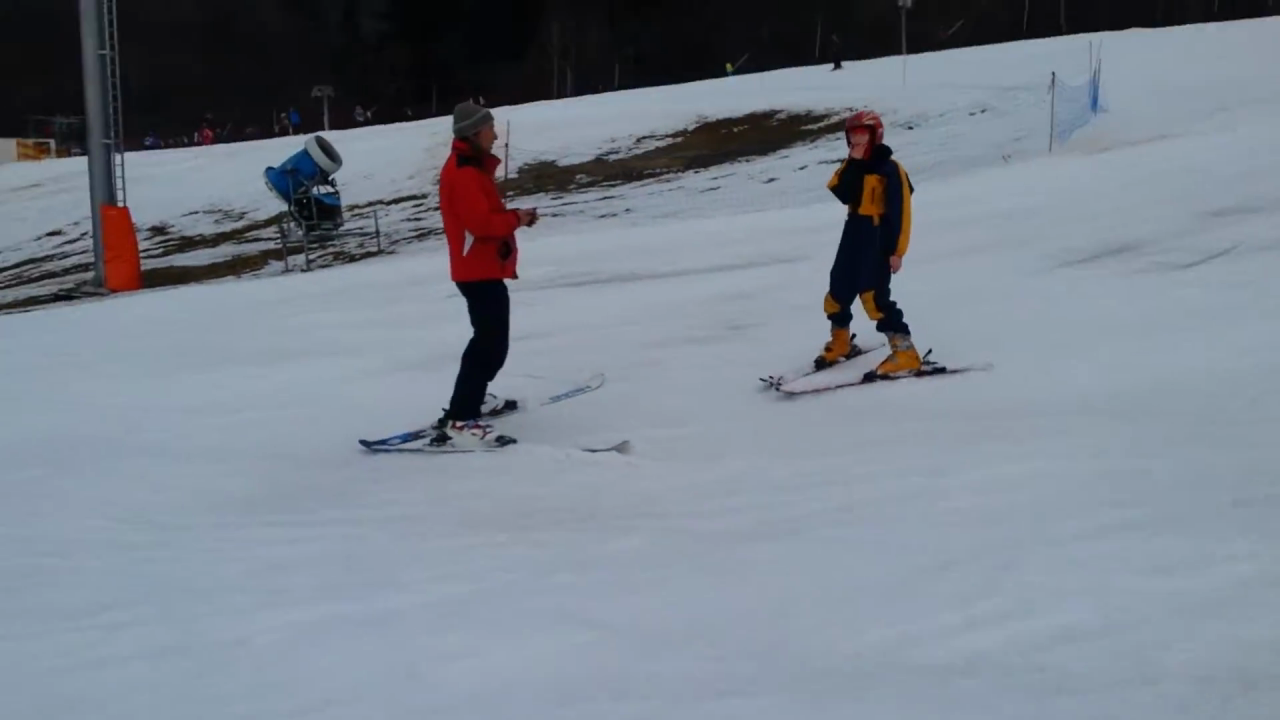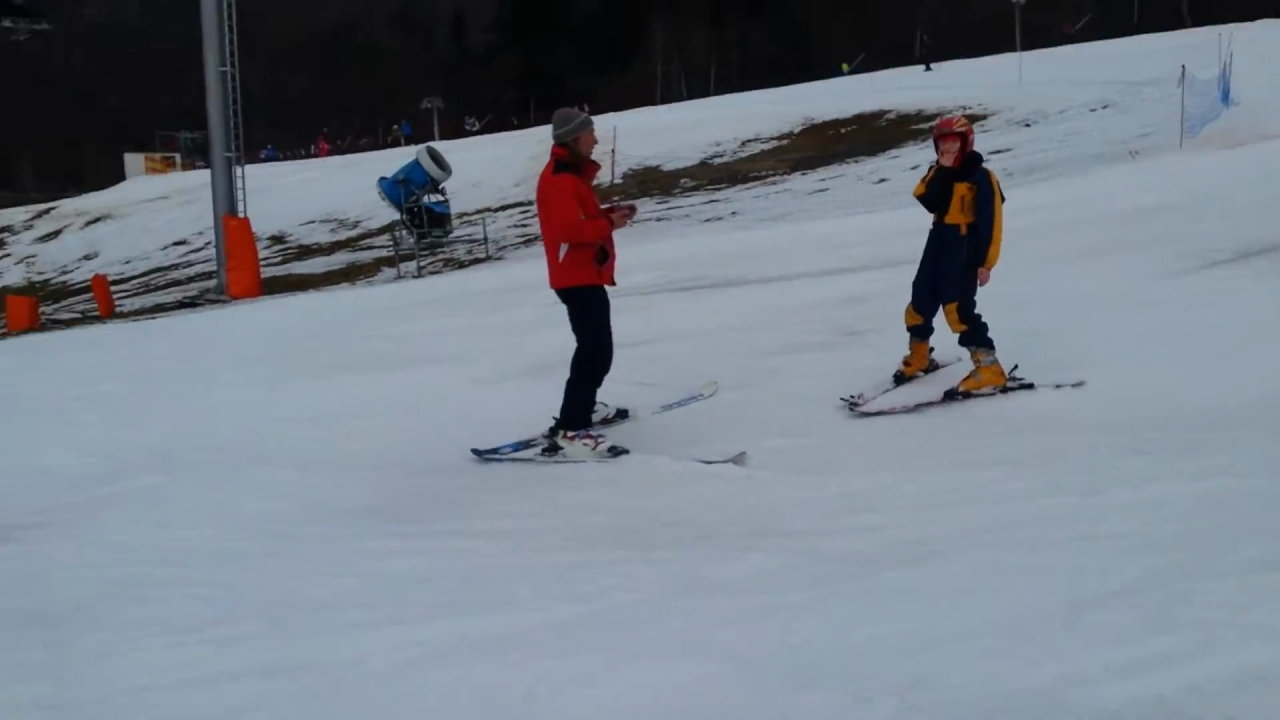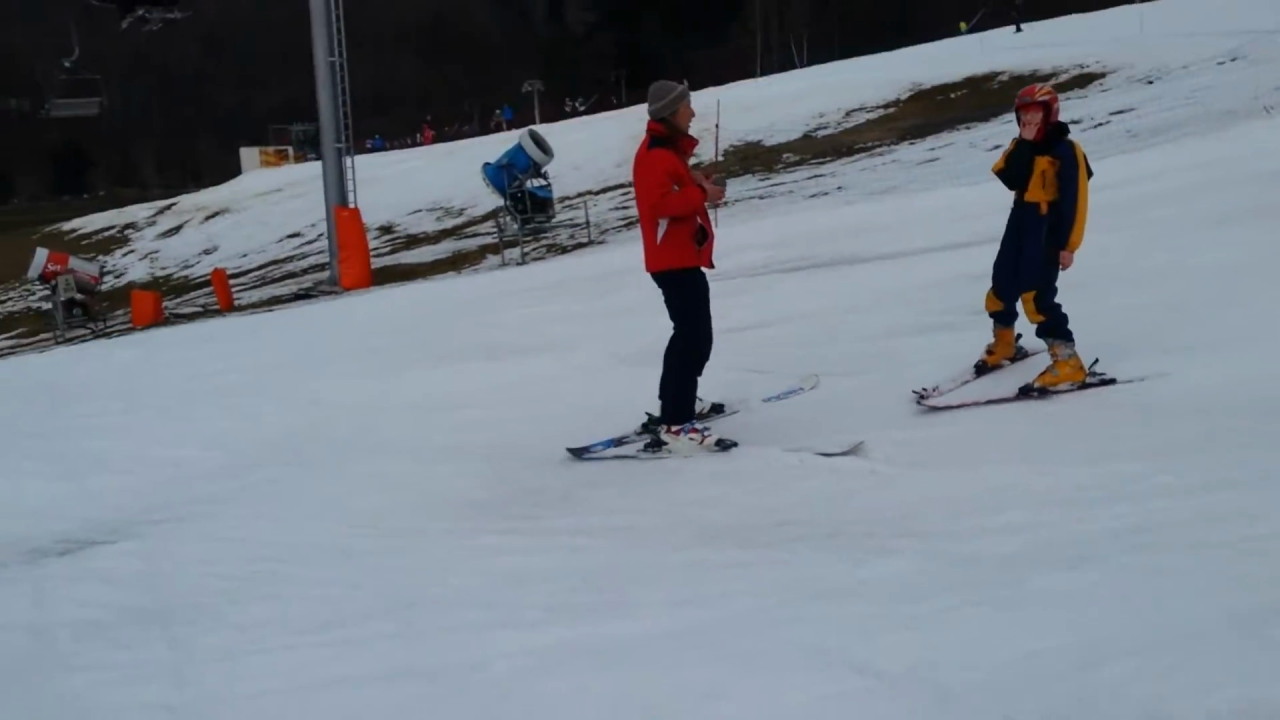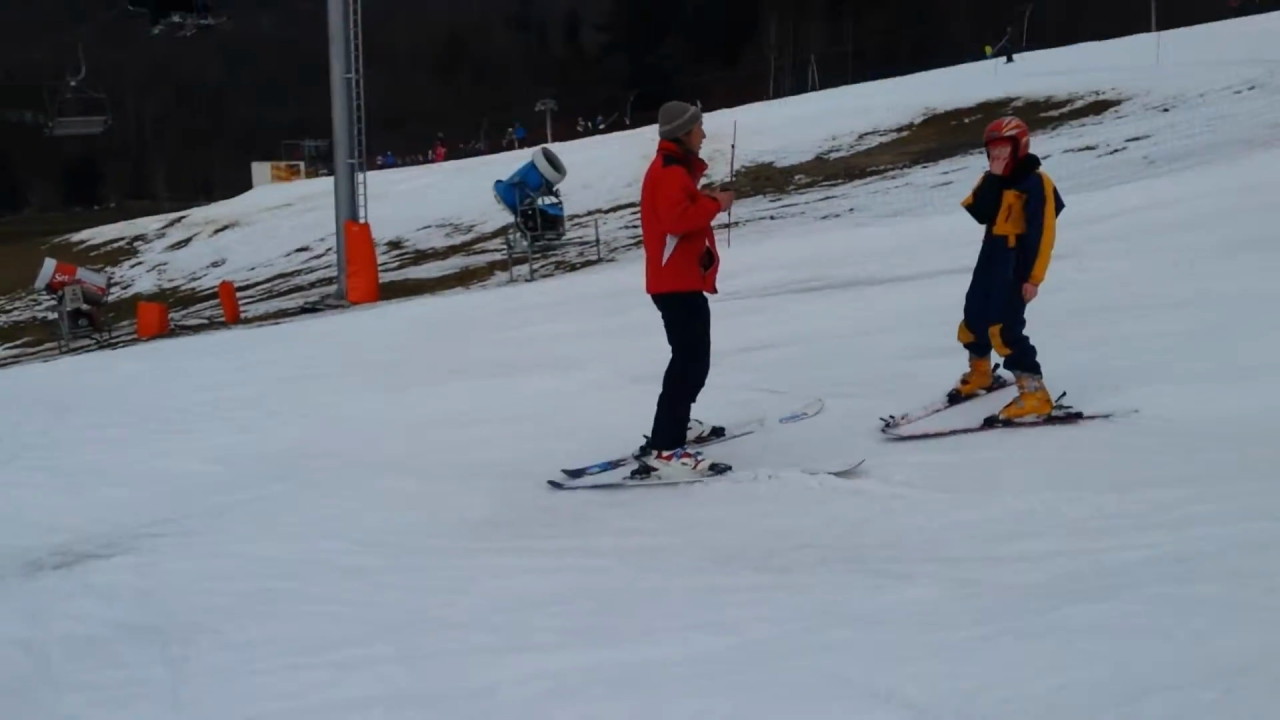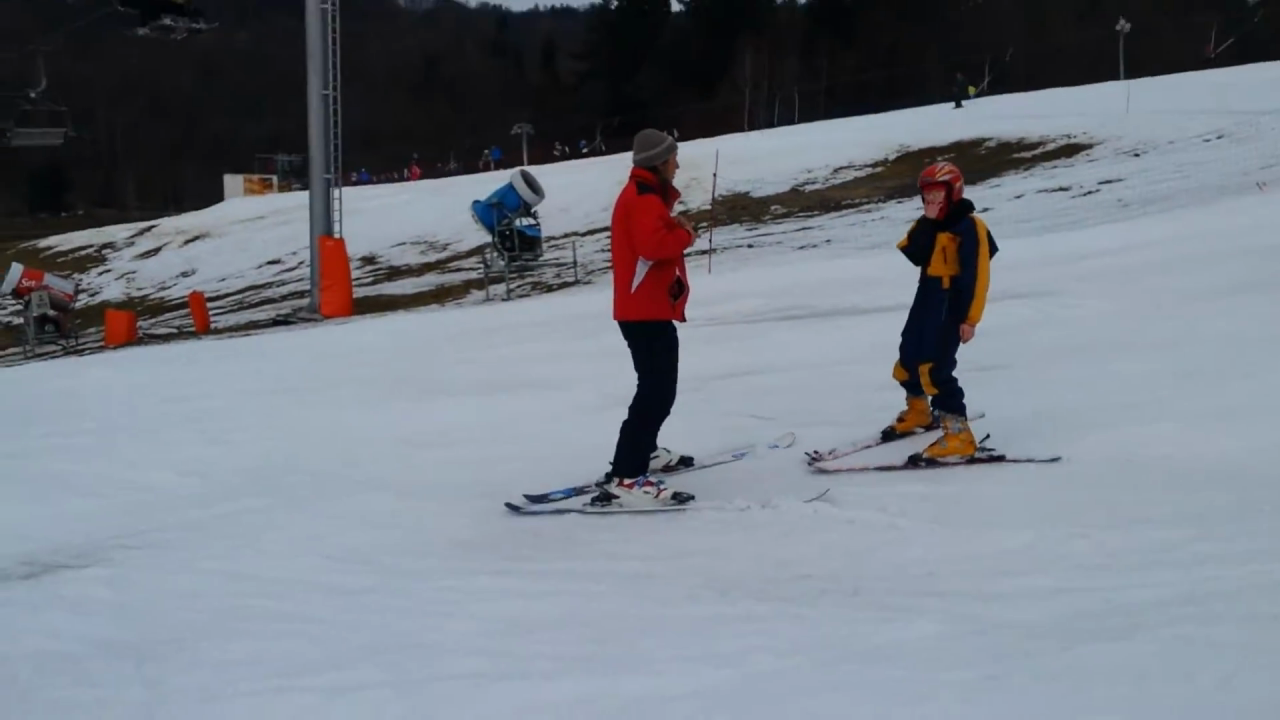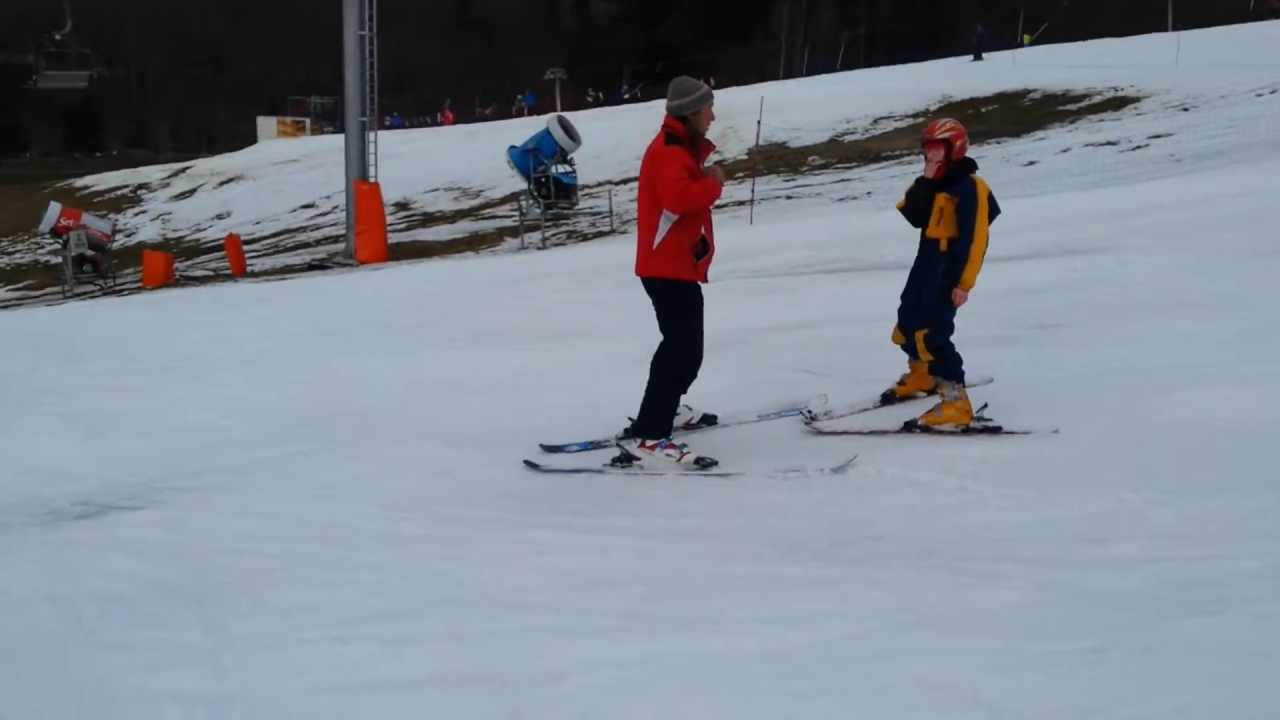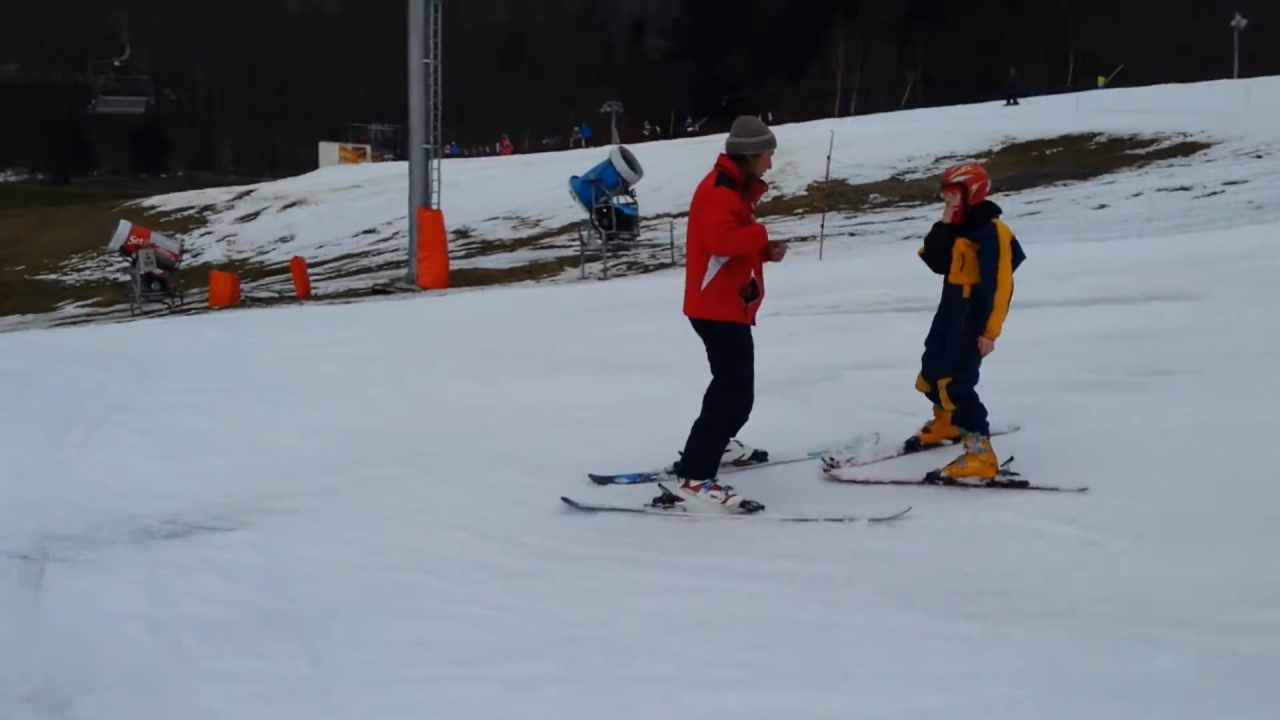
dt=0.3s
person 1, frame 1
left shoulder: (469, 166)
right shoulder: (465, 171)
right elbow: (480, 223)
left wrist: (515, 215)
right wrist: (516, 219)
left hip: (482, 267)
right hip: (479, 270)
left knee: (487, 338)
right knee: (492, 345)
left ankle: (473, 399)
right ankle: (460, 420)
person 1, frame 2
left shoulder: (571, 172)
right shoulder: (561, 178)
right elbow: (569, 230)
left wrist: (610, 213)
right wrist: (610, 223)
left hip: (584, 274)
right hip: (577, 277)
left knee: (594, 346)
right knee: (597, 352)
left ankle: (583, 408)
right ankle: (571, 430)
person 1, frame 3
left shoulder: (668, 147)
right shoulder: (656, 151)
right elbow: (658, 203)
left wrist: (697, 184)
right wrist: (702, 194)
left hip: (679, 256)
right hip: (675, 259)
left knee: (689, 334)
right knee: (696, 339)
left ankle: (677, 402)
right ankle: (674, 424)
person 1, frame 4
left shoulder: (673, 168)
right shoulder: (669, 170)
right elbow: (676, 220)
left wrist: (707, 202)
right wrist: (714, 205)
left hip: (679, 279)
right hip: (678, 282)
left knee: (688, 358)
right knee: (692, 363)
left ankle: (676, 424)
right ankle: (665, 448)
person 1, frame 5
left shoulder: (642, 194)
right shoulder: (643, 198)
right elbow: (653, 245)
left wrist: (675, 228)
right wrist: (685, 235)
left hip: (646, 307)
right hip: (646, 310)
left knee: (657, 386)
right knee: (657, 391)
left ankle: (644, 451)
right ankle: (626, 476)
person 1, frame 6
left shoulder: (679, 147)
right shoulder: (670, 149)
left elbow: (687, 194)
right elbow: (677, 198)
left wrist: (708, 182)
right wrist: (713, 184)
left hip: (673, 264)
right hip: (670, 267)
left knee: (680, 344)
right knee: (685, 352)
left ankle: (666, 408)
right ankle: (647, 436)
person 1, frame 7
left shoulder: (734, 186)
right shoulder: (720, 189)
right elbow: (721, 240)
left wrist: (767, 250)
right wrist: (760, 233)
left hip: (725, 304)
right hip: (719, 307)
left knee: (729, 382)
right knee: (736, 395)
left ankle: (717, 444)
right ankle: (692, 476)
person 2, frame 1
left shoulder: (889, 169)
right shoulder: (852, 165)
left elbow: (900, 212)
right elbow: (842, 193)
left wrist: (897, 250)
right wrist: (853, 164)
left hip: (878, 237)
right hip: (852, 233)
left knee: (873, 295)
right knee: (838, 291)
left ankle: (905, 352)
right ankle: (840, 342)
person 2, frame 2
left shoulder: (981, 177)
right shoulder: (938, 172)
left elbow: (991, 222)
right elbow: (930, 203)
left wrist: (986, 262)
right wrist: (941, 172)
left hip: (965, 247)
right hip: (938, 242)
left knee: (957, 307)
right knee: (920, 302)
left ankle: (989, 368)
right ankle: (919, 356)
person 2, frame 3
left shoulder: (1066, 149)
right shoulder: (1022, 146)
left elbow: (1076, 200)
right elbow: (1010, 180)
left wrist: (1069, 244)
right wrist: (1023, 145)
left hip: (1047, 227)
right hip: (1019, 221)
left knee: (1035, 294)
right knee: (1001, 286)
left ankle: (1067, 362)
right ankle: (1004, 344)
person 2, frame 4
left shoulder: (1035, 182)
right shoulder: (995, 179)
left elbow: (1043, 232)
right elbow: (981, 214)
left wrist: (1034, 276)
right wrist: (992, 180)
left hip: (1016, 259)
right hip: (991, 254)
left knee: (1003, 328)
right knee: (973, 318)
left ankle: (1035, 393)
right ankle: (980, 373)
person 2, frame 5
left shoulder: (969, 226)
right shoulder: (930, 222)
left elbow: (977, 274)
right elbow: (916, 256)
left wrist: (970, 318)
right wrist: (926, 223)
left hip: (951, 301)
right hip: (926, 296)
left knee: (933, 367)
right knee: (908, 358)
left ankle: (959, 435)
right ankle: (919, 411)
person 2, frame 6
left shoulder: (969, 186)
right shoulder: (933, 182)
left elbow: (974, 238)
right elbow: (915, 218)
left wrist: (964, 282)
right wrist: (924, 182)
left hip: (950, 265)
right hip: (927, 259)
left knee: (931, 332)
right knee: (907, 322)
left ankle: (956, 402)
right ankle: (922, 375)
person 2, frame 7
left shoulder: (991, 231)
right shoulder: (956, 226)
left elbow: (999, 284)
right elbow: (937, 264)
left wrist: (990, 330)
right wrist: (942, 227)
left hip: (974, 312)
right hip: (951, 306)
left knee: (955, 380)
right knee: (931, 369)
left ankle: (980, 454)
right ankle: (946, 423)
